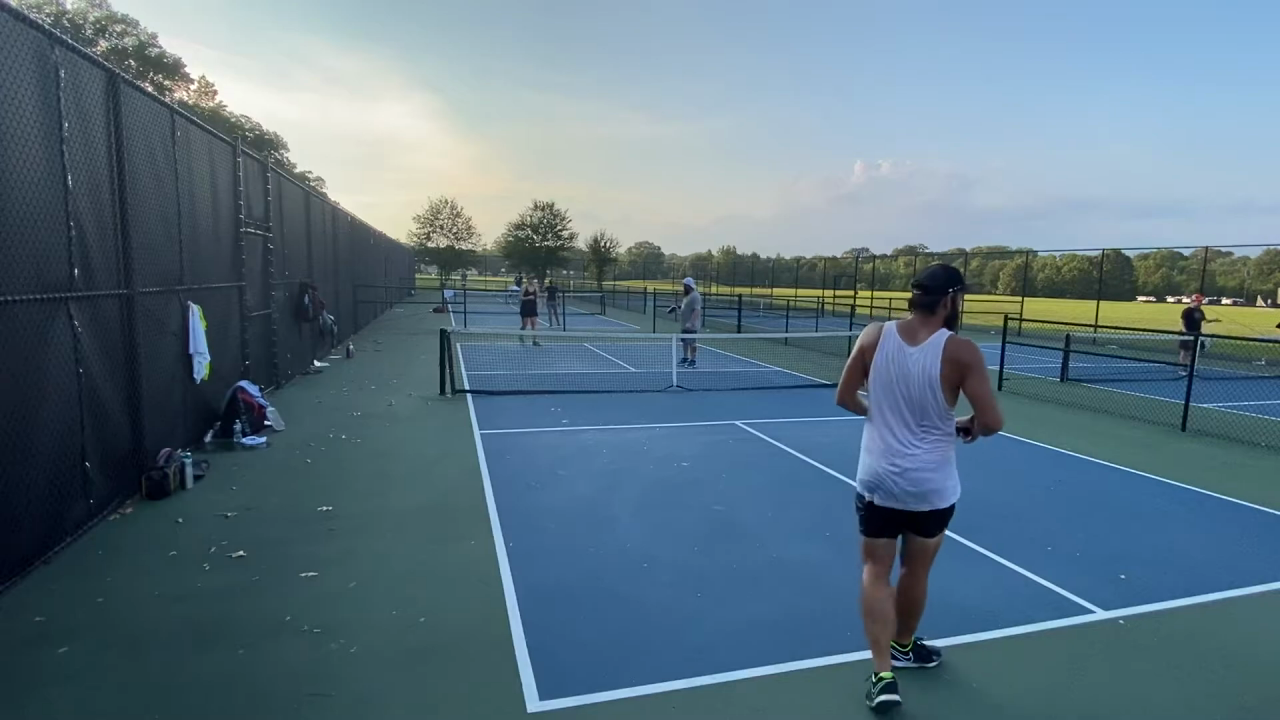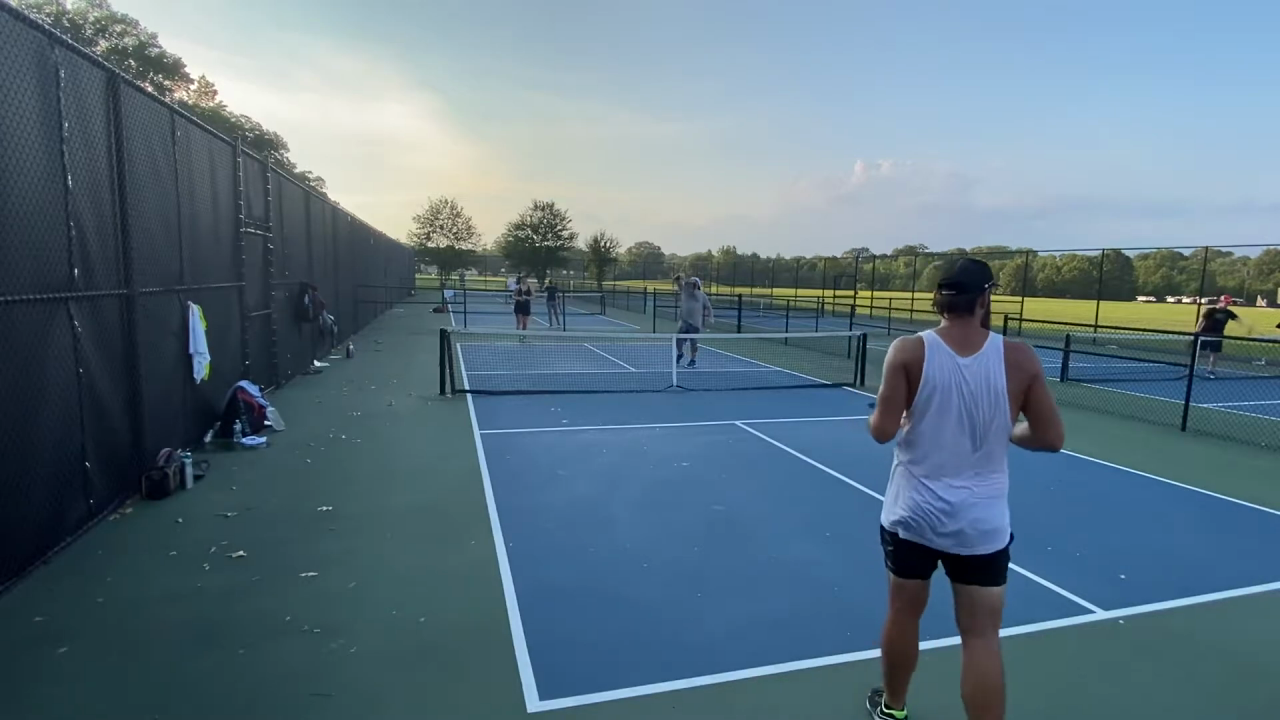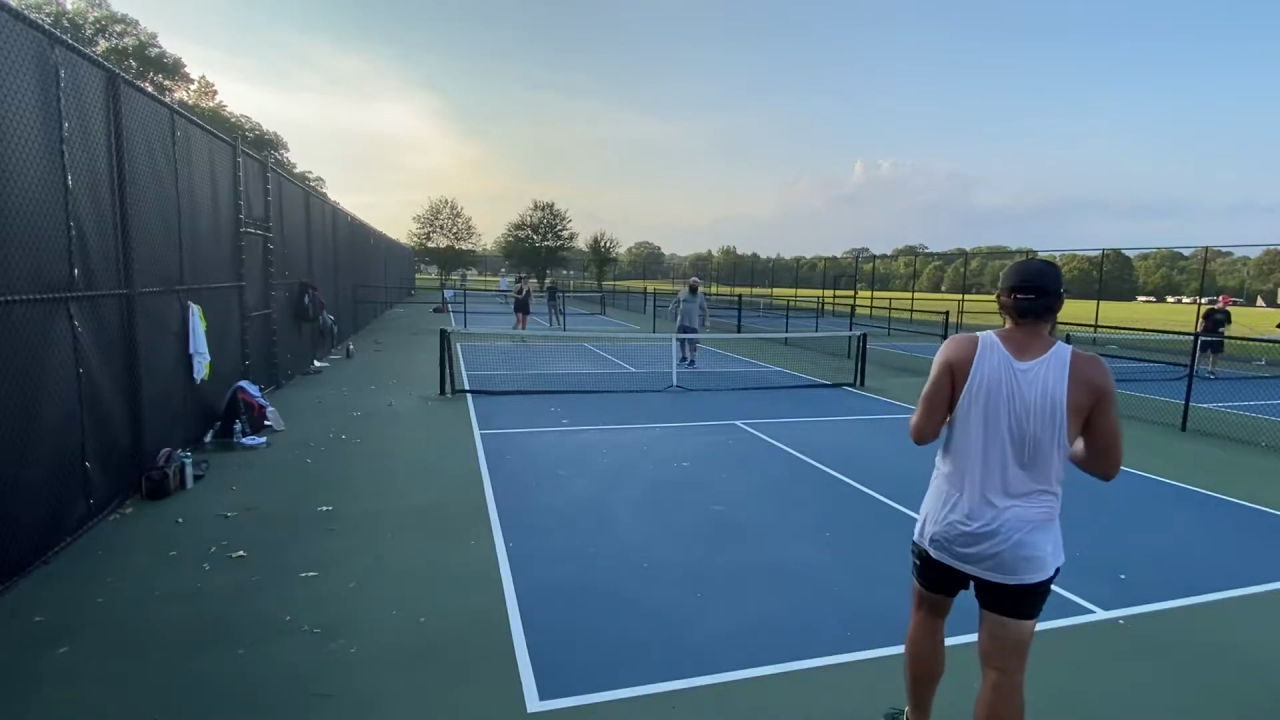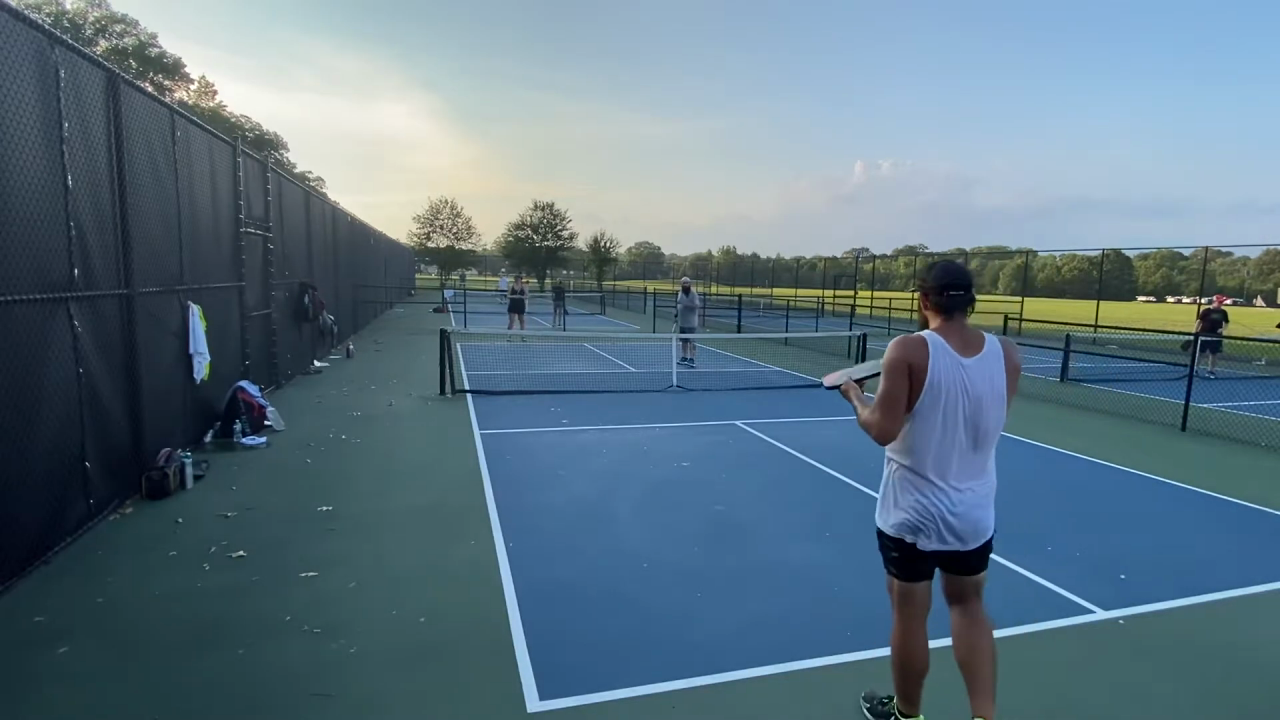
dt=0.7s
person 1, frame 1
left shoulder: (874, 336)
right shoulder: (961, 351)
left elbow: (844, 397)
right elbow: (991, 421)
right wrist: (968, 424)
left hip: (876, 474)
right hip: (931, 481)
left knee: (875, 568)
right knee: (916, 569)
left ankle: (882, 675)
right ankle: (903, 647)
person 1, frame 2
left shoulder: (908, 351)
right shoulder: (1020, 358)
left elbow: (882, 430)
right elbow: (1050, 439)
left hip: (912, 513)
right hip: (982, 521)
left knee: (904, 612)
right knee: (980, 637)
person 1, frame 3
left shoulder: (961, 350)
right shoulder: (1088, 373)
left elbow: (921, 432)
right elbow: (1106, 466)
left hip: (948, 527)
right hip: (1023, 547)
left knee: (926, 617)
right knee: (1003, 669)
person 1, frame 4
left shoulder: (908, 350)
right shoulder: (1007, 354)
left elbow: (884, 431)
left wrist: (855, 396)
left hip: (911, 513)
right hip: (974, 513)
left knee: (909, 617)
right knee: (969, 607)
